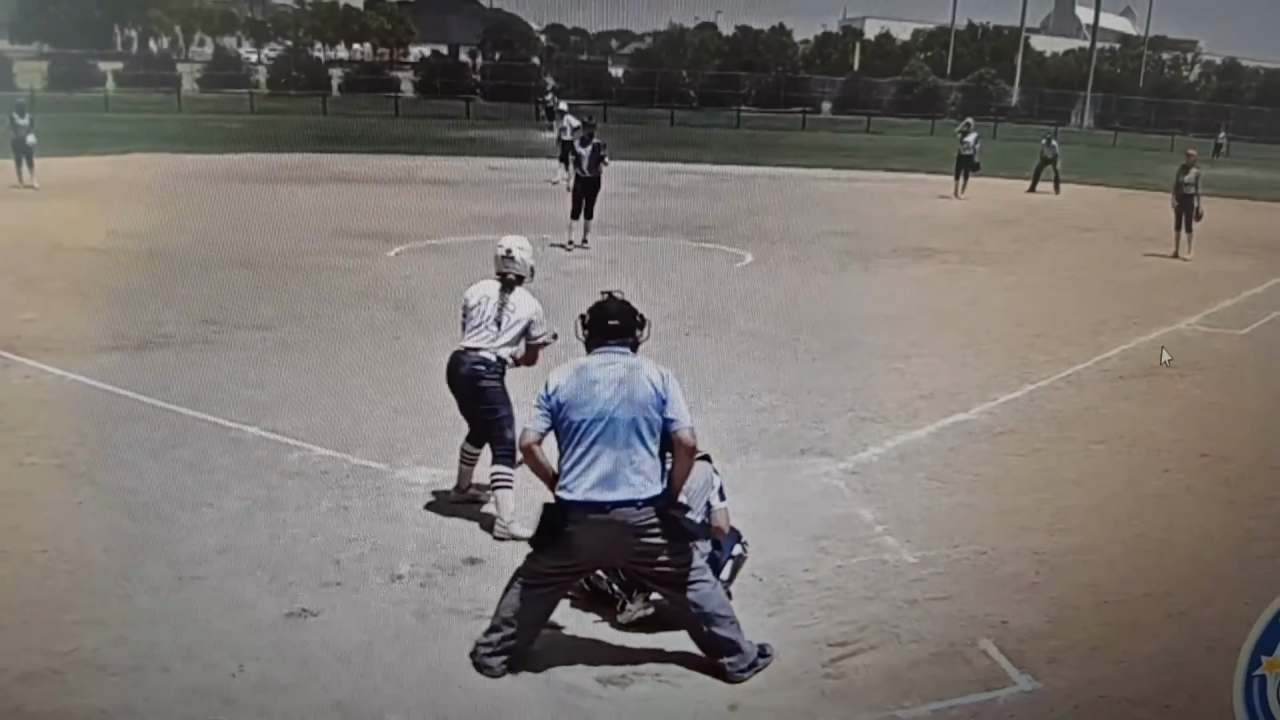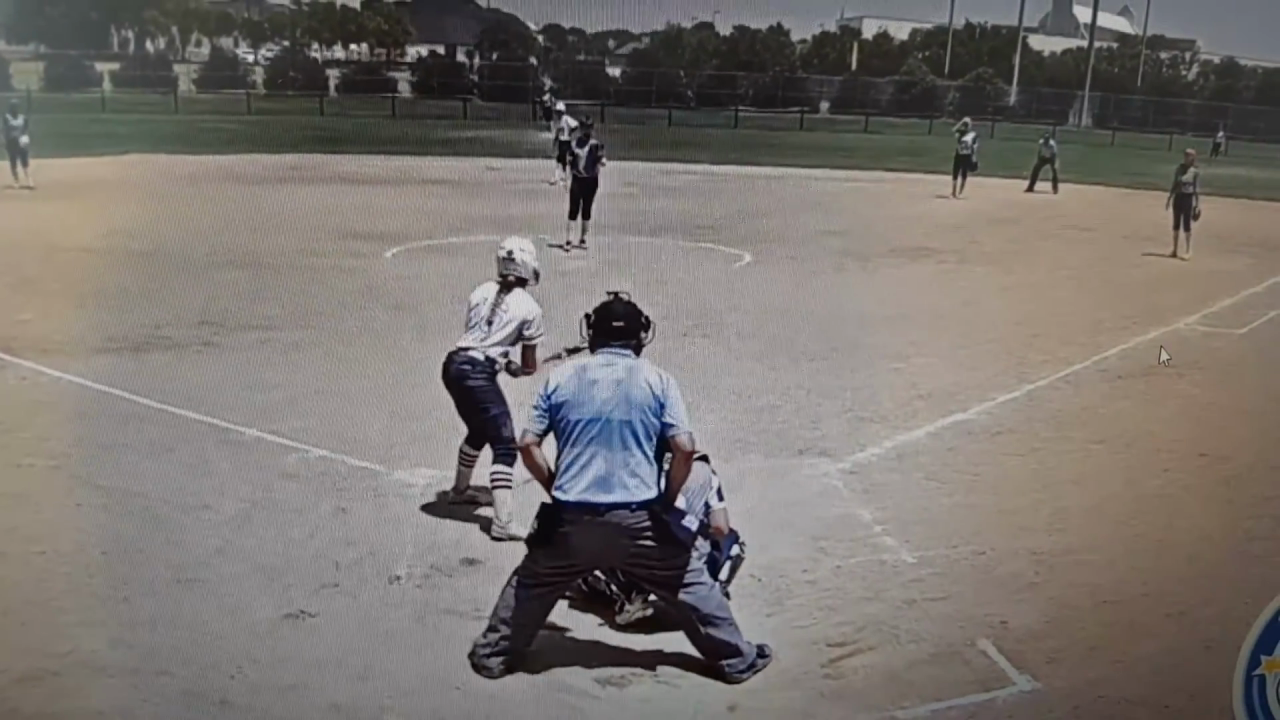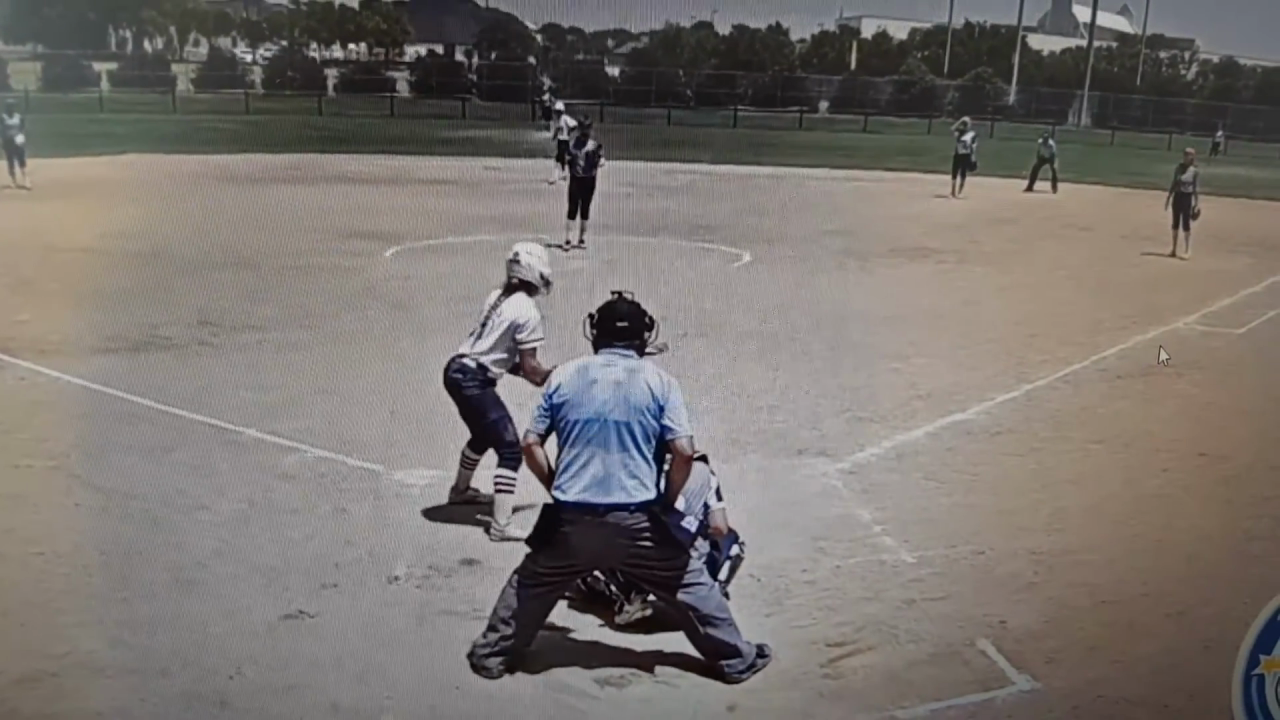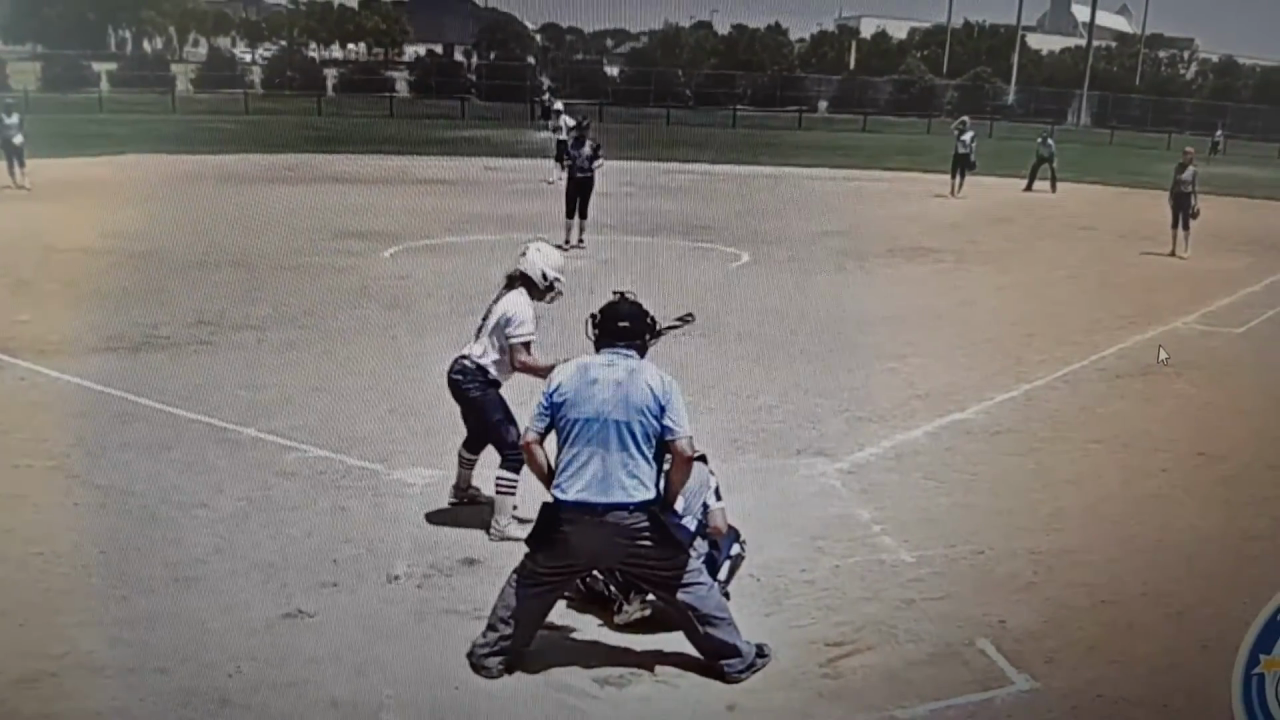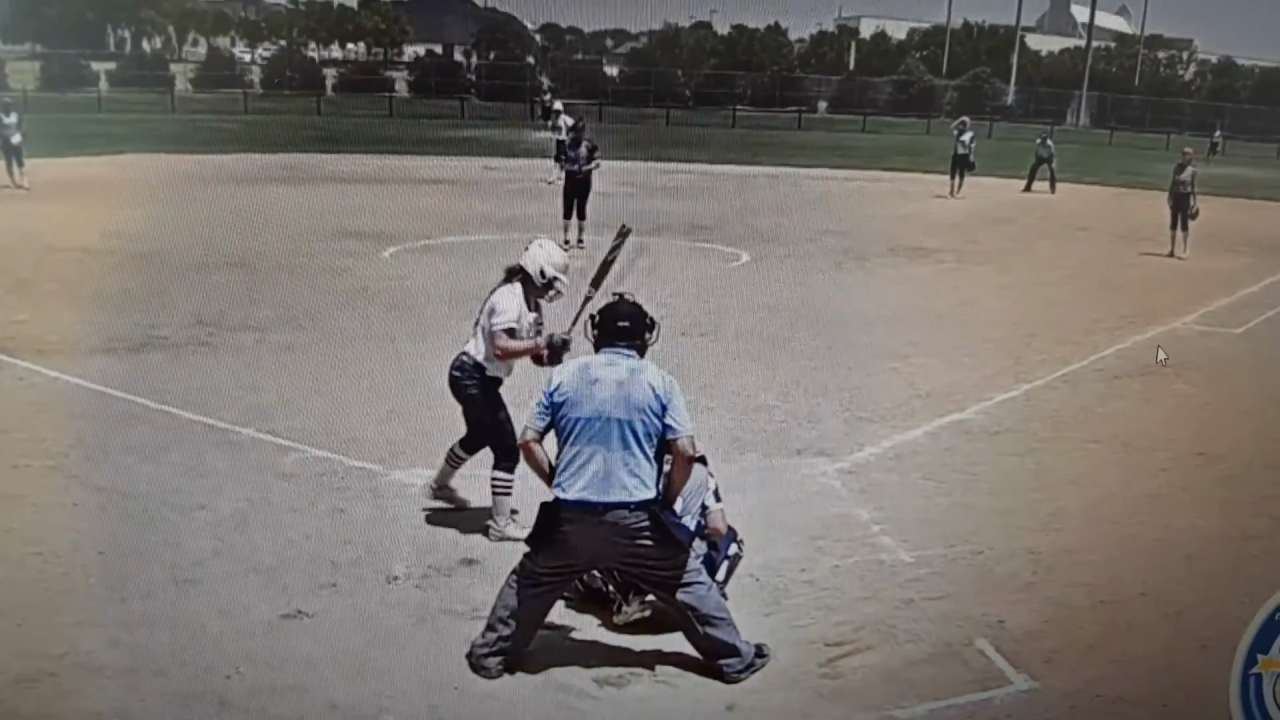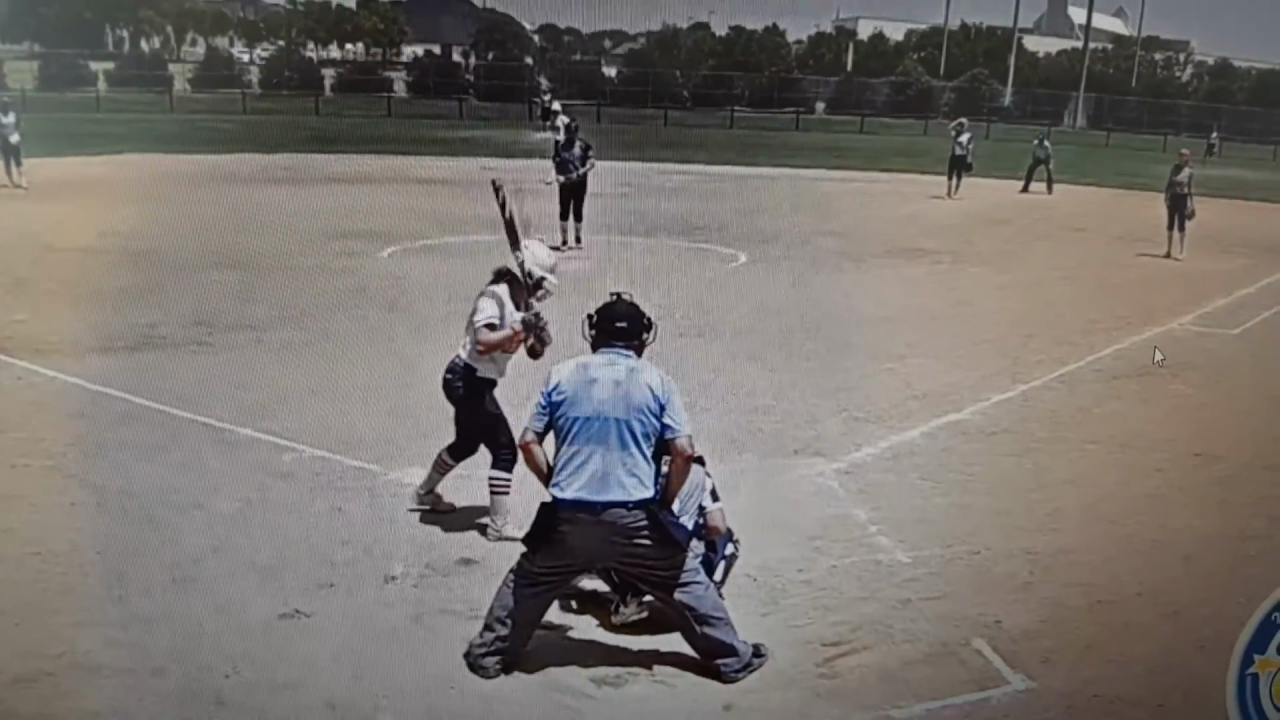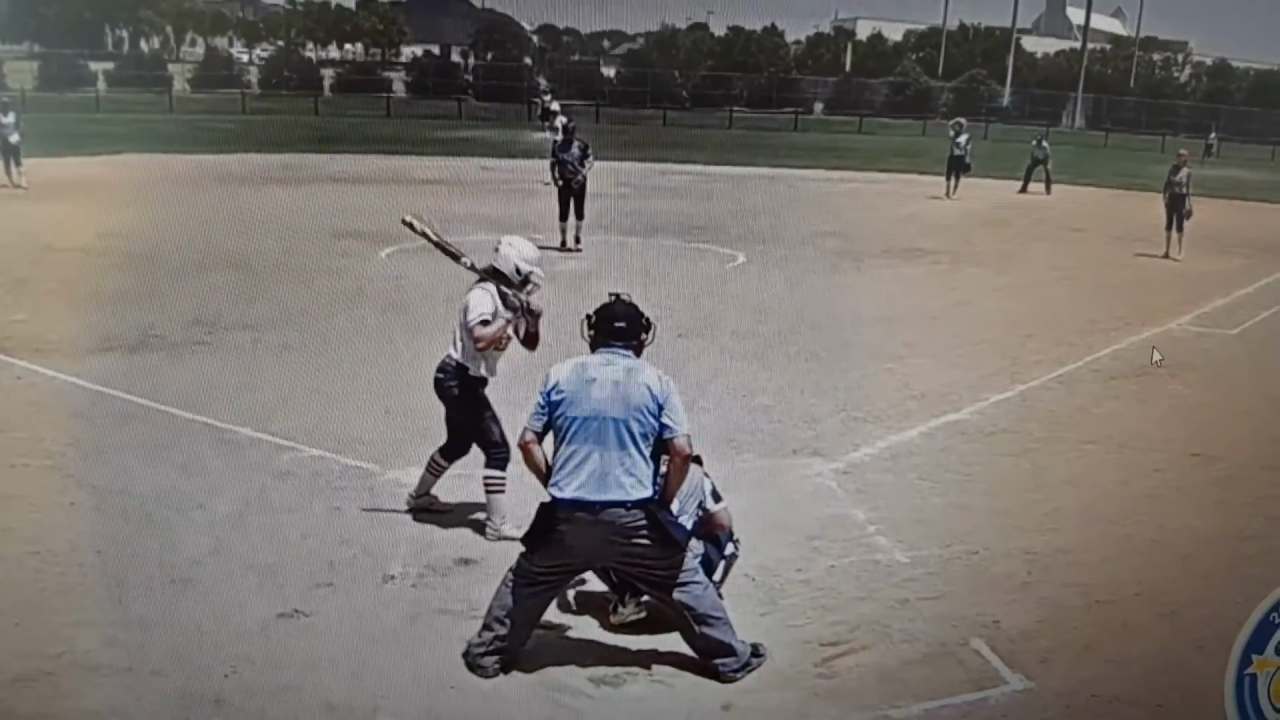
dt=0.2s
person 1, frame 1
left shoulder: (561, 378)
right shoulder: (657, 376)
left elbow: (529, 443)
right elbow: (687, 443)
left wrist: (557, 486)
right wrist: (670, 495)
left hip: (576, 516)
right hip: (642, 515)
left knee: (533, 584)
right knee: (693, 583)
left ankle: (494, 653)
right ankle: (737, 658)
person 1, frame 2
left shoulder: (561, 377)
right shoulder: (658, 380)
left elbow: (528, 444)
right elbow: (685, 449)
left wrist: (555, 490)
right wrist: (667, 500)
left hip: (572, 518)
right hip: (638, 518)
left knee: (530, 585)
right knee: (690, 585)
left ankle: (492, 655)
right ankle: (736, 659)
person 1, frame 3
left shoulder: (564, 376)
right shoulder: (659, 381)
left elbow: (531, 444)
right elbow: (684, 452)
right wrist: (667, 501)
left hip: (571, 519)
right hip: (636, 519)
left knee: (530, 585)
right knee: (689, 586)
left ankle: (492, 655)
right ankle: (735, 659)
person 1, frame 4
left shoulder: (564, 376)
right shoulder: (659, 382)
left elbow: (529, 442)
right elbow: (684, 453)
right wrist: (666, 501)
left hip: (571, 518)
right hip: (636, 519)
left knee: (529, 584)
right knee: (690, 585)
left ankle: (491, 654)
right ankle: (736, 659)
person 1, frame 5
left shoulder: (564, 376)
right shoulder: (660, 382)
left elbow: (529, 441)
right elbow: (685, 452)
right wrist: (666, 501)
left hip: (571, 518)
right hip: (636, 518)
left knee: (528, 584)
right knee: (689, 585)
left ankle: (490, 655)
right ankle: (734, 659)
person 1, frame 6
left shoulder: (562, 375)
right shoulder: (658, 381)
left elbow: (529, 442)
right elbow: (684, 451)
right wrist: (665, 501)
left hip: (569, 517)
right hip: (635, 518)
left knee: (526, 583)
right knee: (687, 585)
left ankle: (489, 655)
right ankle: (732, 659)
person 1, frame 7
left shoulder: (561, 375)
right shoulder: (656, 381)
left elbow: (528, 441)
right elbow: (682, 451)
right wrist: (664, 501)
left hip: (568, 517)
right hip: (633, 517)
left knee: (525, 583)
right knee: (686, 584)
left ankle: (488, 654)
right ankle: (730, 658)
person 2, frame 1
left shoulder: (476, 290)
right shoulder: (531, 306)
right elbow: (530, 359)
right wrist: (513, 355)
left hip: (458, 365)
right hip: (485, 374)
left knee: (480, 429)
right knee: (504, 447)
left ankle: (462, 488)
right ankle: (506, 522)
person 2, frame 2
left shoulder: (482, 291)
right shoulder: (530, 308)
right elbow: (527, 363)
left wrist: (506, 364)
right wrist: (524, 368)
left hip: (454, 366)
right hip: (477, 375)
left knee: (479, 432)
right knee: (505, 446)
left ankle: (460, 489)
right ankle: (503, 522)
person 2, frame 3
left shoulder: (500, 297)
right shoulder: (528, 312)
right elbow: (530, 365)
left wrist: (533, 375)
right wrist: (551, 376)
left hip: (458, 372)
right hip: (473, 381)
left knee: (483, 435)
right knee: (510, 449)
left ankle: (461, 490)
right ankle: (501, 525)
person 2, frame 4
left shoulder: (519, 301)
right shoulder: (519, 306)
left elbow: (524, 357)
right elbow: (520, 361)
left wrist: (547, 370)
right wrist: (554, 371)
left hip: (465, 375)
right hip: (475, 381)
left knee: (479, 435)
right knee: (512, 450)
left ankle: (463, 489)
right ankle: (501, 525)
person 2, frame 5
left shoulder: (533, 303)
right shoulder: (509, 298)
left elbow: (536, 355)
right elbow: (502, 348)
left wrist: (551, 350)
right wrist: (542, 344)
left hip: (473, 376)
right hip: (473, 378)
left knee: (477, 436)
right knee: (507, 450)
left ankle: (440, 485)
right ankle: (501, 526)
person 2, frame 6
left shoulder: (522, 304)
right shoulder: (494, 297)
left elbow: (534, 354)
right elbow: (483, 344)
left wrist: (538, 338)
right wrist: (518, 329)
left hip: (474, 382)
right hip: (467, 381)
left knee: (466, 443)
right knee: (504, 450)
left ankle: (425, 492)
right ankle: (499, 525)
person 2, frame 7
left shoulder: (511, 298)
right shoulder: (482, 295)
left elbow: (530, 345)
right elbow: (481, 341)
left wrist: (532, 322)
right wrist: (509, 316)
left hip: (458, 380)
right hip: (459, 380)
left knee: (458, 443)
right knee: (497, 448)
left ankle: (420, 495)
right ankle: (497, 525)
